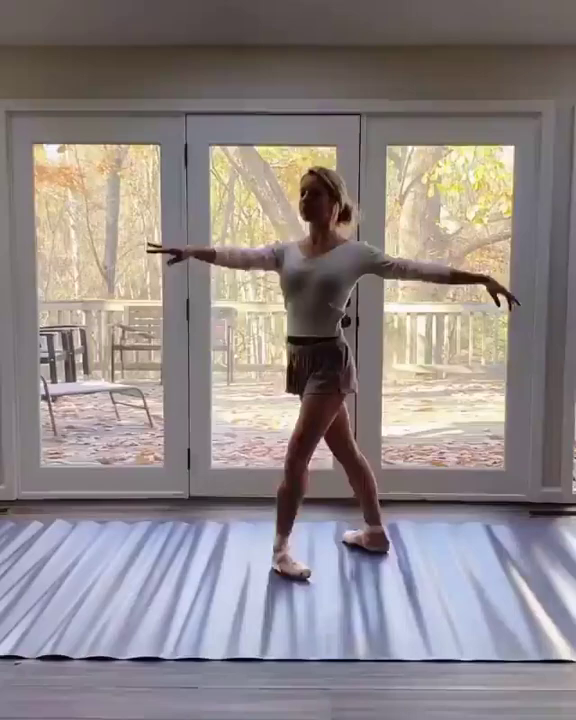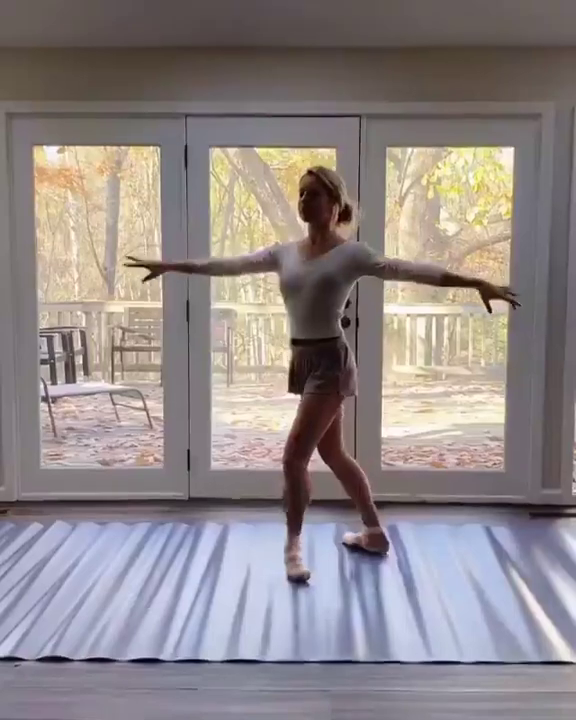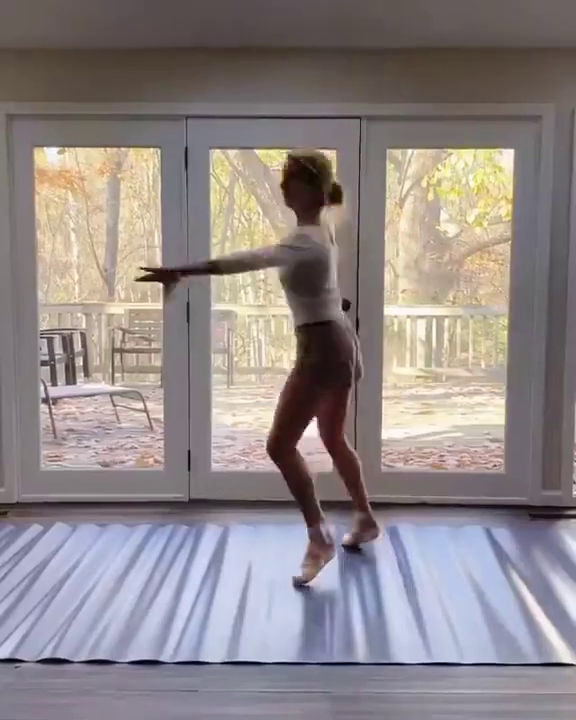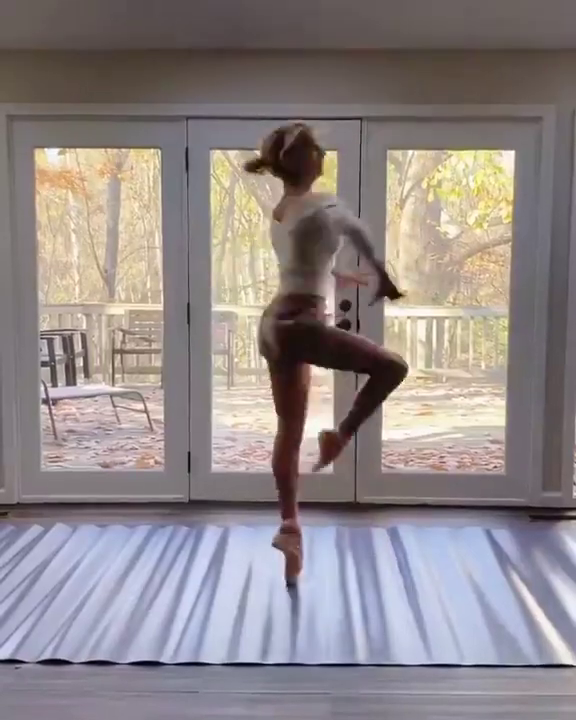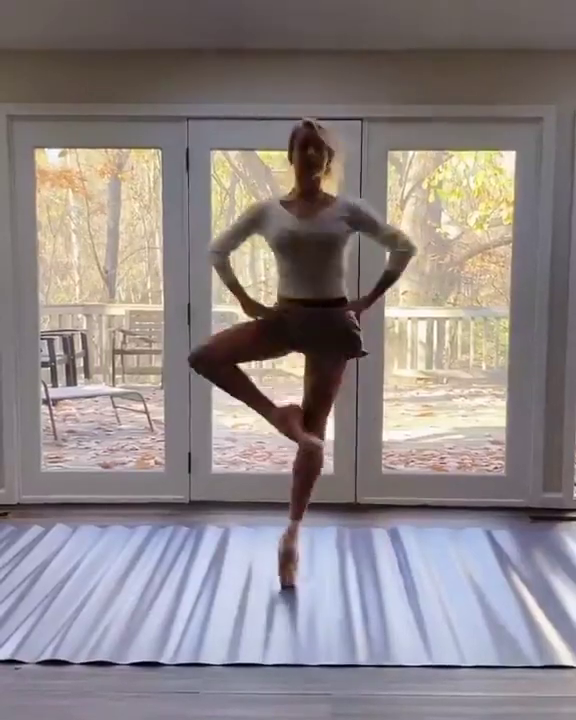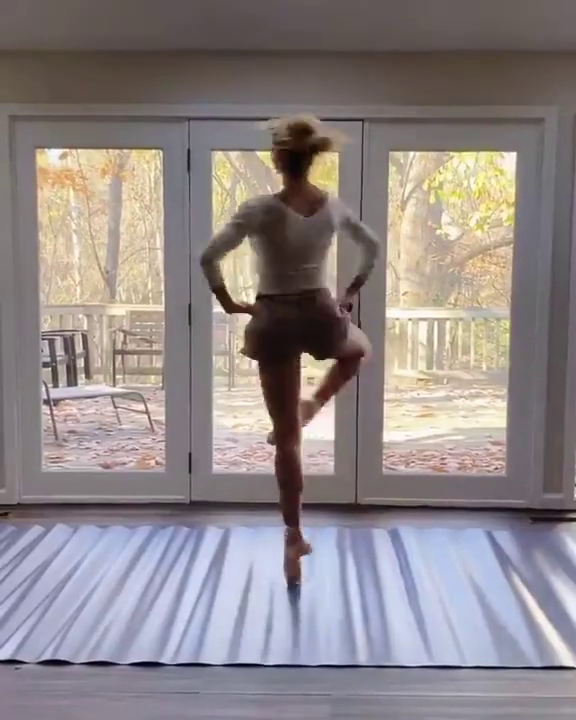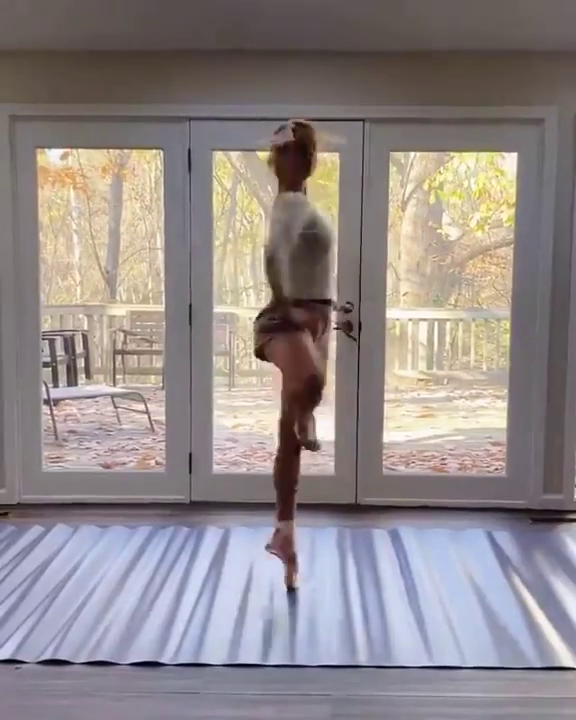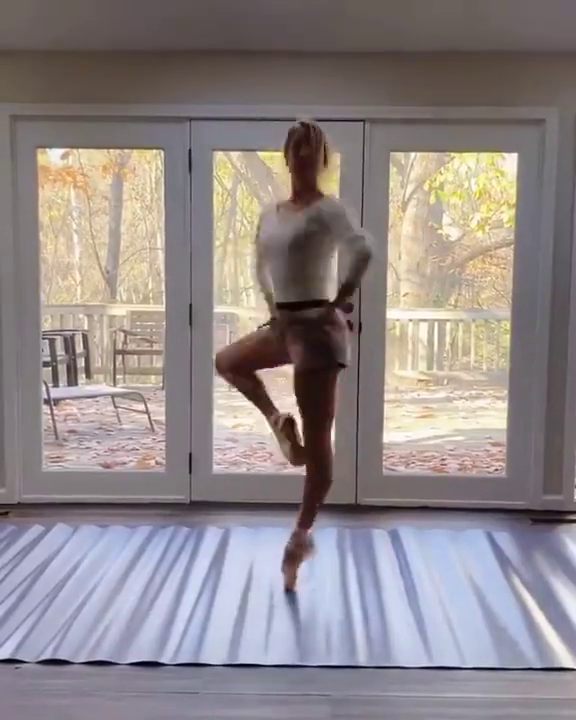
dt=0.2s
person 1, frame 1
left shoulder: (356, 253)
right shoulder: (287, 251)
left elbow: (418, 269)
right elbow: (240, 257)
left wrist: (483, 278)
right wrist: (188, 251)
left hip: (329, 359)
right hip: (300, 358)
left knee: (296, 457)
right knee: (346, 450)
left ankle: (281, 547)
right ankle: (375, 530)
person 1, frame 2
left shoulder: (354, 253)
right shoulder: (283, 252)
left elbow: (417, 268)
right elbow: (229, 263)
left wrist: (477, 282)
right wrist: (170, 265)
left hip: (328, 364)
right hip: (304, 360)
left knee: (294, 457)
right knee: (332, 454)
left ankle: (292, 547)
right ankle: (374, 531)
person 1, frame 3
left shoulder: (305, 239)
right shoulder: (319, 234)
left elbow: (249, 260)
left wrist: (179, 271)
left hip: (322, 346)
right hip: (338, 342)
left knee: (280, 446)
right knee: (335, 440)
left ankle: (319, 540)
right ankle: (365, 520)
person 1, frame 4
left shoulder: (283, 209)
right shoulder: (317, 204)
right elbow: (356, 231)
left wrist: (344, 276)
right wrist: (383, 279)
left hip: (283, 320)
right hip: (296, 321)
left knee: (288, 433)
right knee: (391, 368)
left ankle: (289, 526)
right ankle: (337, 436)
person 1, frame 5
left shoulder: (346, 209)
right shoulder: (267, 210)
left elbow: (403, 247)
right elbow: (217, 251)
left wrist: (370, 298)
right wrist: (246, 301)
left hip: (331, 323)
right hip: (285, 317)
left knee: (312, 431)
right knee: (206, 356)
left ankle: (291, 532)
right ankle: (281, 415)
person 1, frame 6
left shoulder: (259, 208)
right shoulder: (331, 204)
left elbow: (208, 257)
right elbow: (373, 248)
left wrist: (228, 301)
right wrist: (348, 295)
left hip: (271, 320)
right hip: (319, 315)
left knee: (286, 438)
right knee: (354, 350)
left ankle: (293, 536)
right ankle: (312, 406)
person 1, frame 7
left shoulder: (298, 205)
right shoulder: (292, 204)
right elbow: (276, 251)
right wrist: (287, 307)
left hip: (311, 320)
right hip: (288, 322)
left knee: (293, 431)
left ankle: (284, 531)
person 1, frame 8
left shoulder: (330, 207)
right shoulder: (275, 211)
left elbow: (365, 249)
left wrist: (336, 305)
right wrist: (275, 303)
left hip: (314, 327)
right hip: (285, 323)
left knee: (319, 448)
left ankle: (301, 536)
right ankle: (282, 422)
